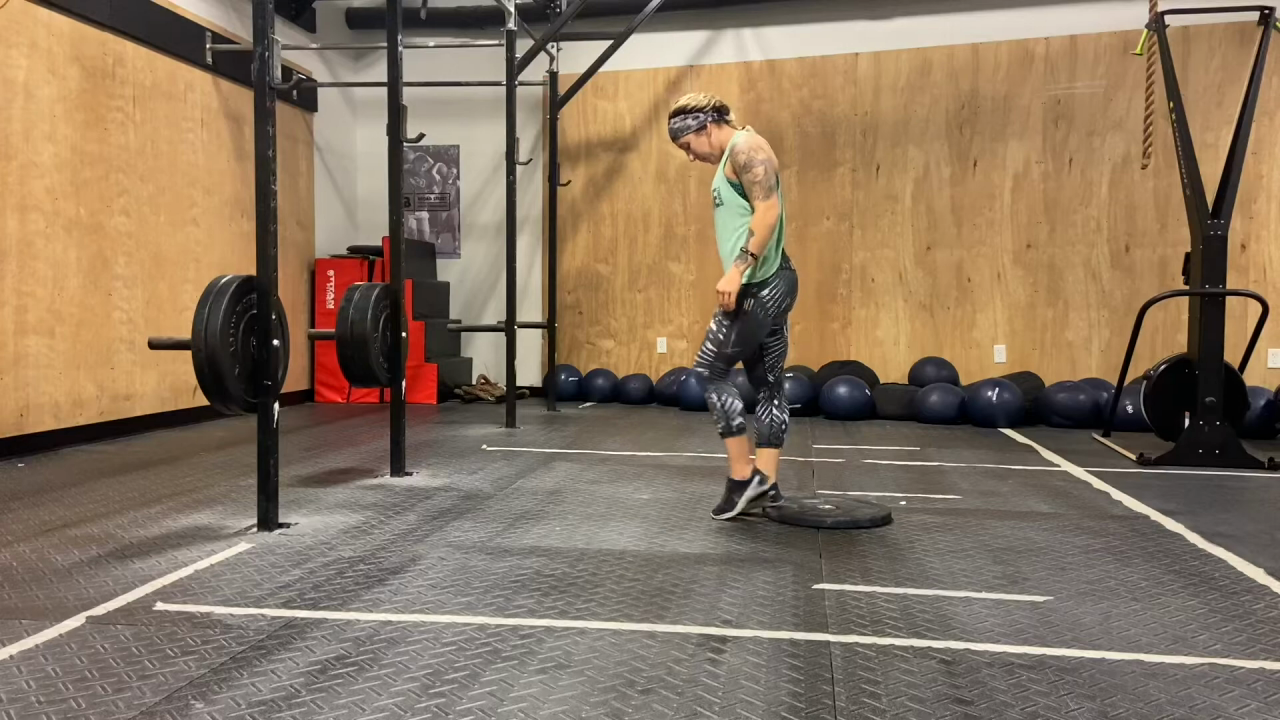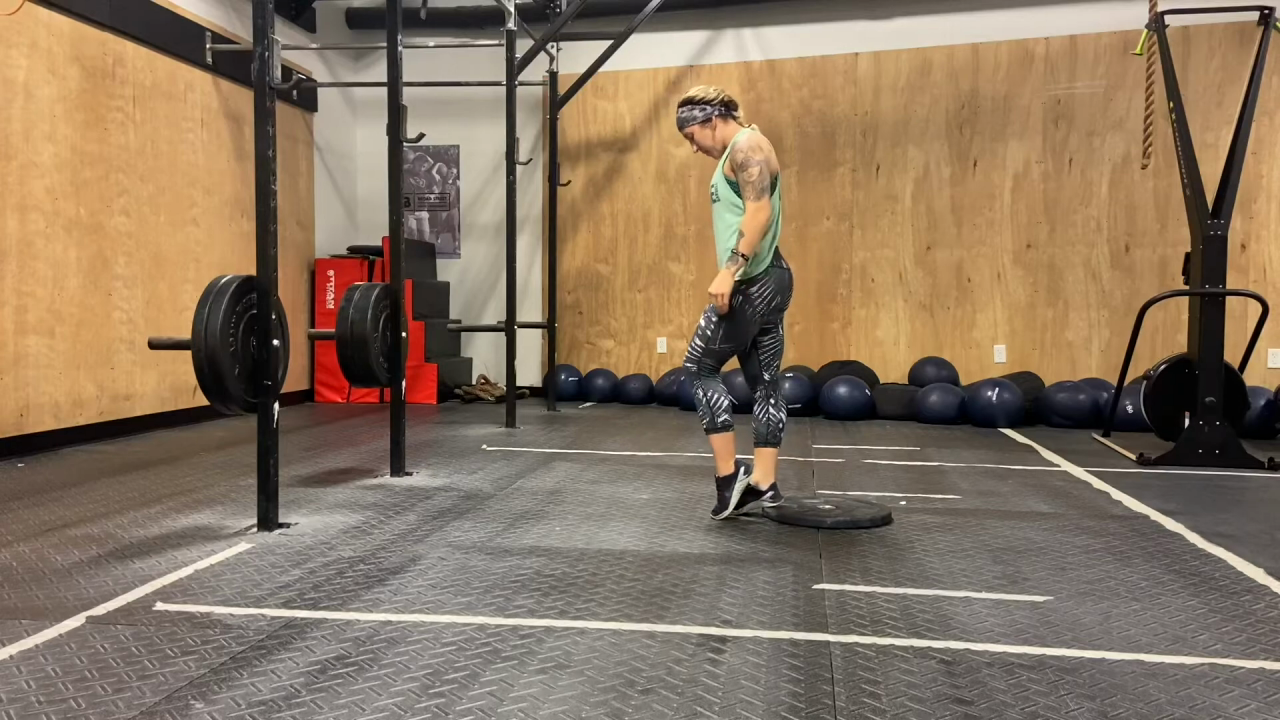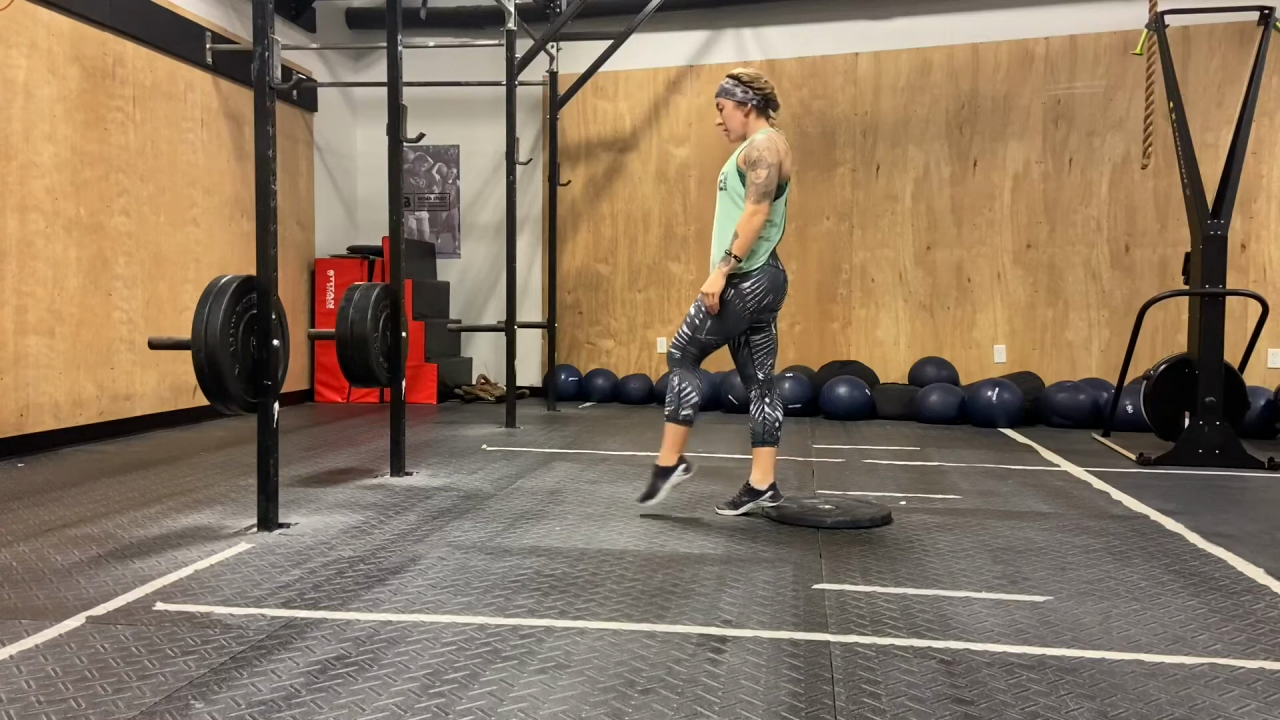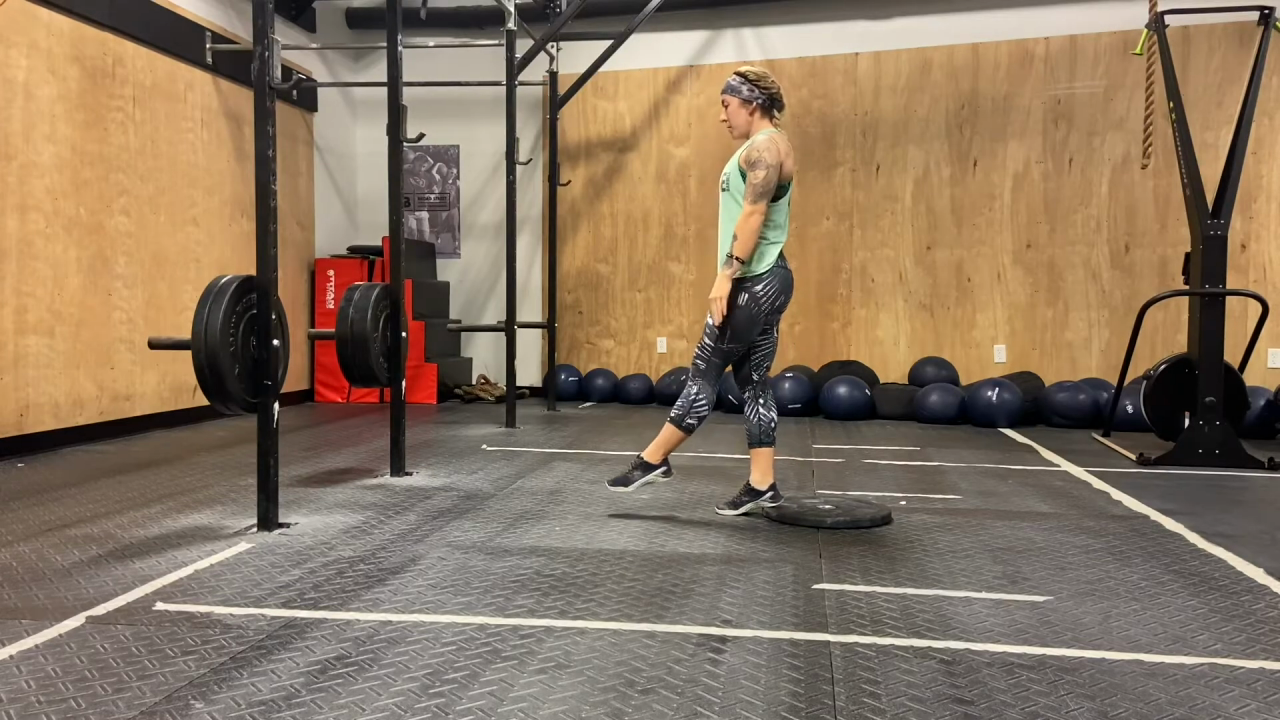
dt=0.5s
person 1, frame 1
left shoulder: (746, 147)
right shoulder: (734, 157)
left elbow: (768, 212)
left wrist: (736, 270)
right wrist: (741, 274)
left hip: (760, 284)
right hip: (769, 283)
left knee: (712, 369)
right knee: (766, 384)
left ankle: (742, 475)
right ankle: (764, 482)
person 1, frame 2
left shoulder: (747, 146)
right shoulder: (740, 152)
left elbow: (759, 212)
left wrist: (728, 272)
left hip: (753, 282)
right hip: (766, 281)
left knee: (700, 367)
right knee: (763, 382)
left ankle: (729, 471)
right ankle: (763, 484)
person 1, frame 3
left shoulder: (764, 144)
right shoulder: (757, 147)
left elbow: (756, 214)
left wrist: (720, 270)
left hip: (747, 279)
right hip: (759, 278)
left knee: (683, 358)
right knee: (759, 381)
left ankle: (671, 461)
right ankle: (762, 484)
person 1, frame 4
left shoulder: (765, 145)
right shoulder: (760, 147)
left elbow: (753, 216)
left wrist: (725, 276)
right wrist: (730, 277)
left hip: (756, 282)
right hip: (763, 281)
left knee: (706, 372)
right knee: (752, 382)
left ankle: (653, 460)
right ankle: (762, 485)
